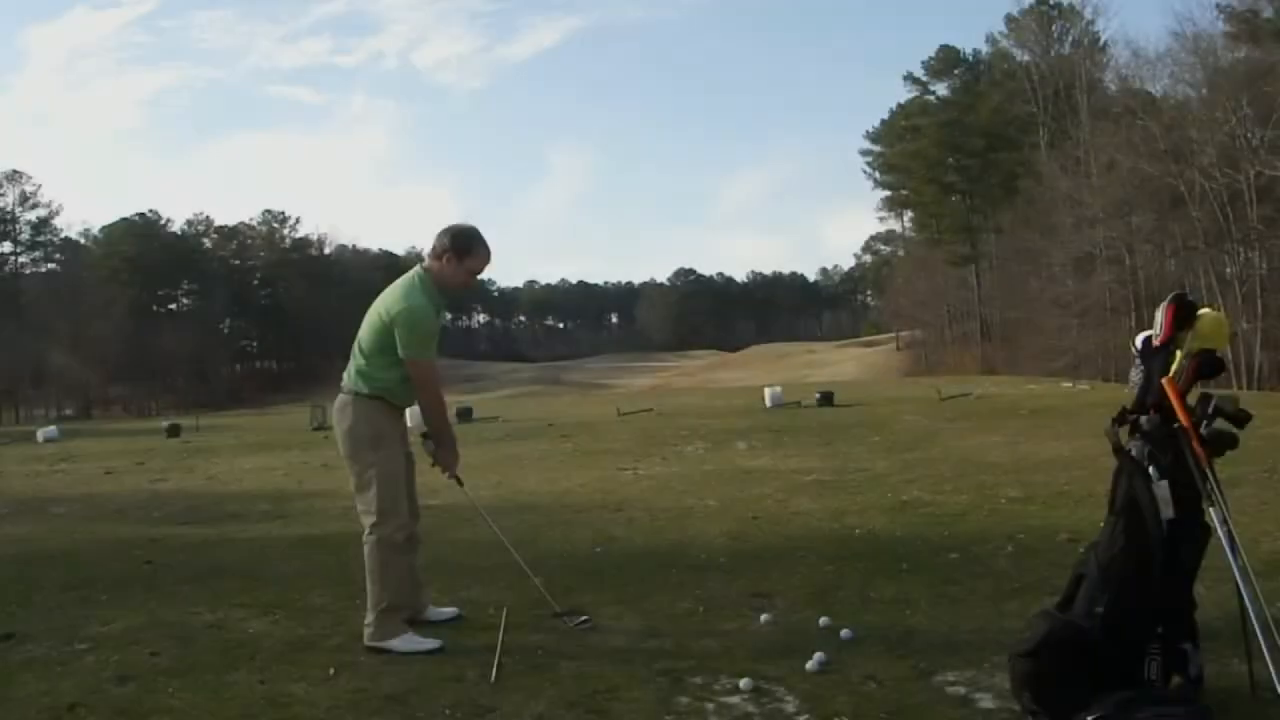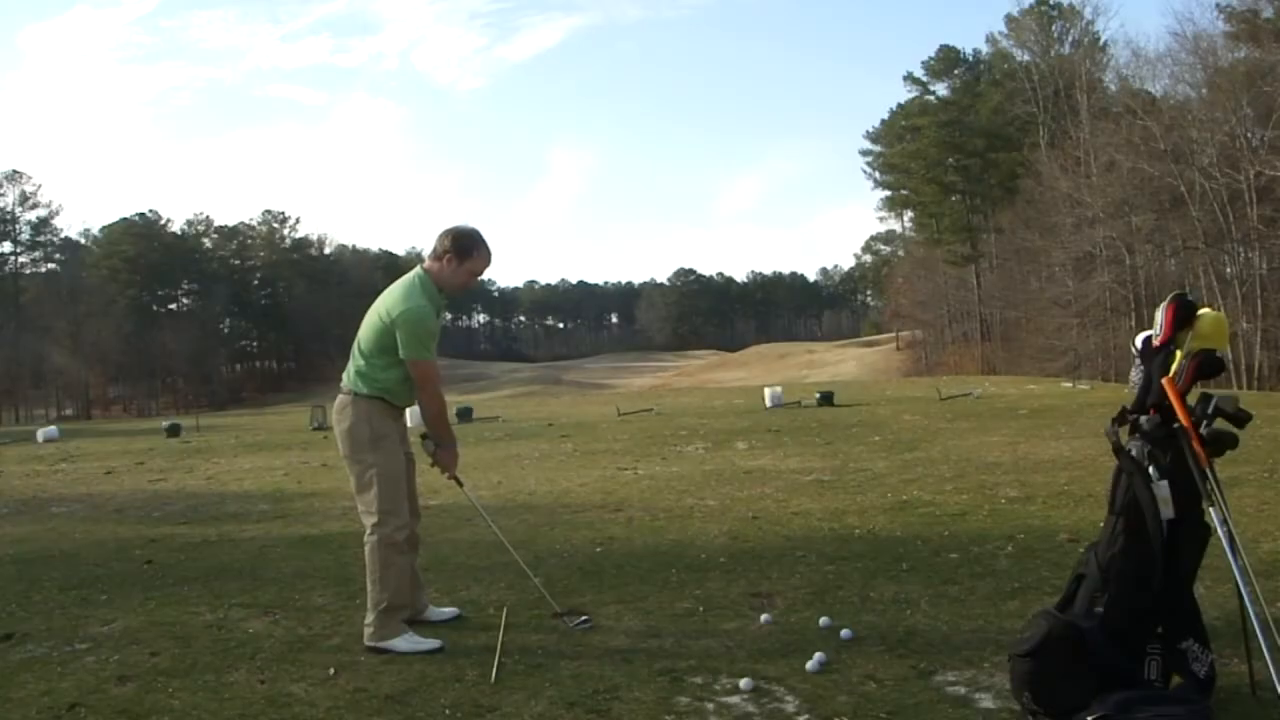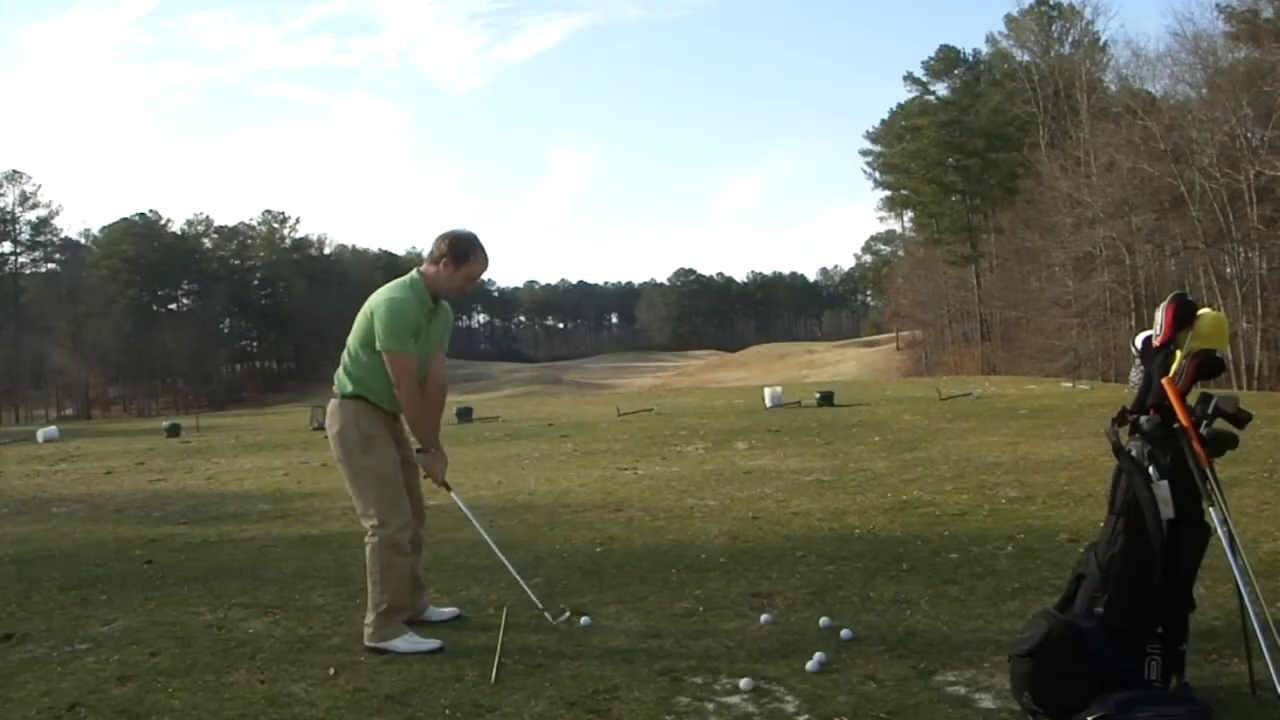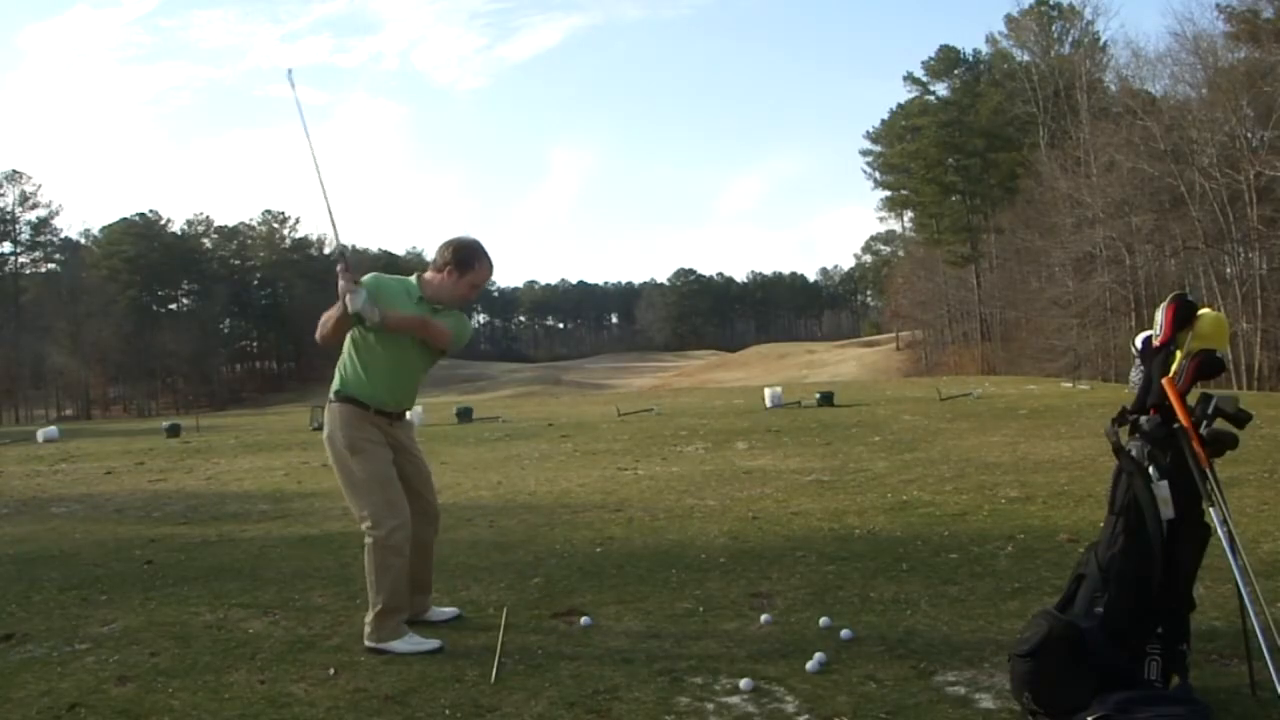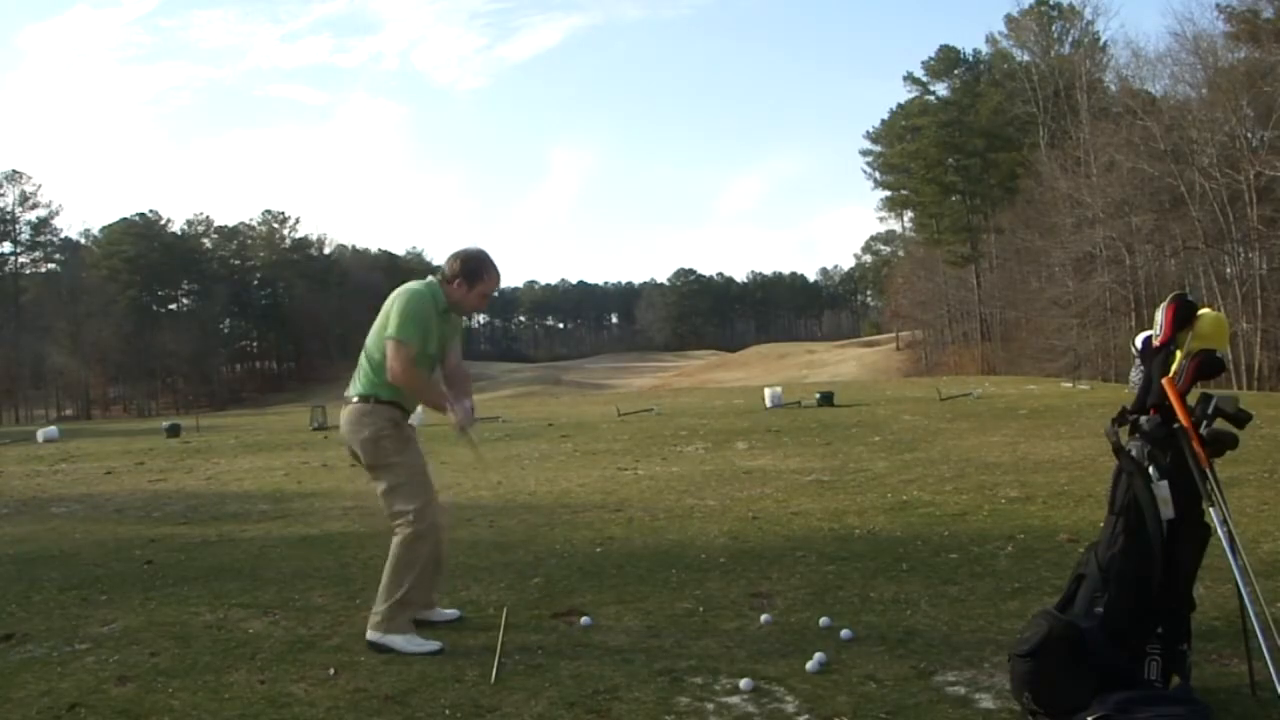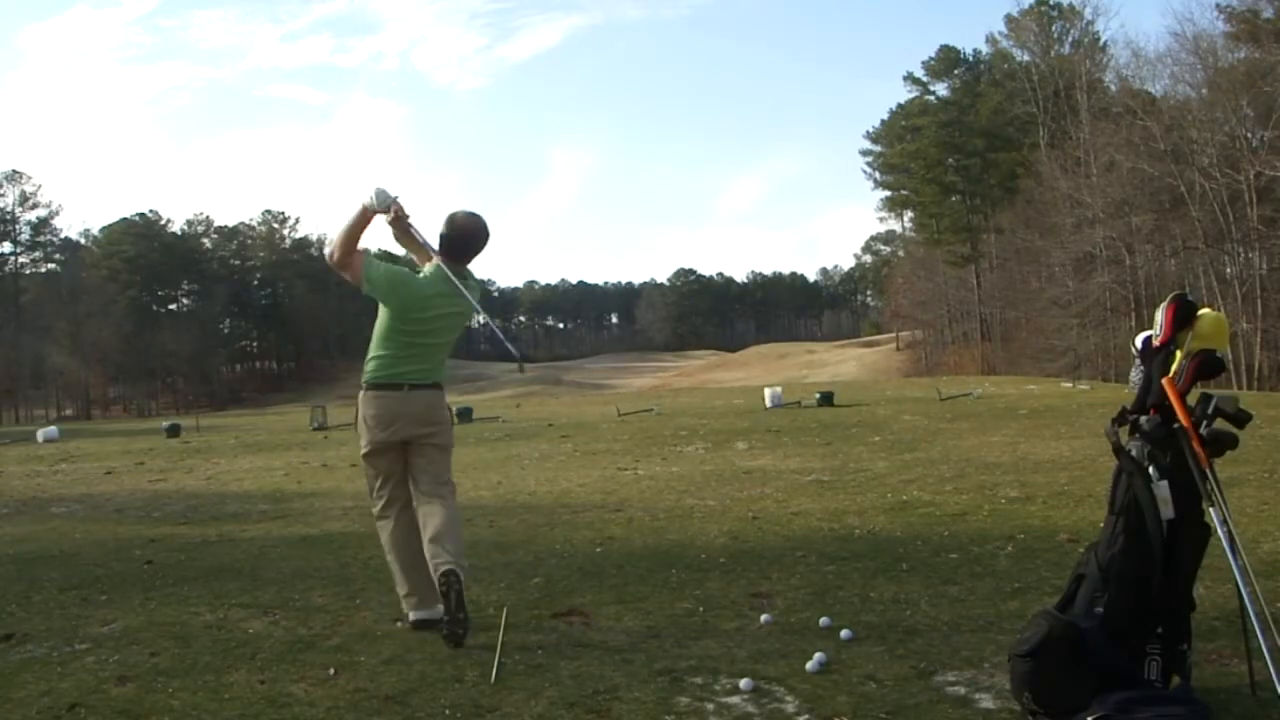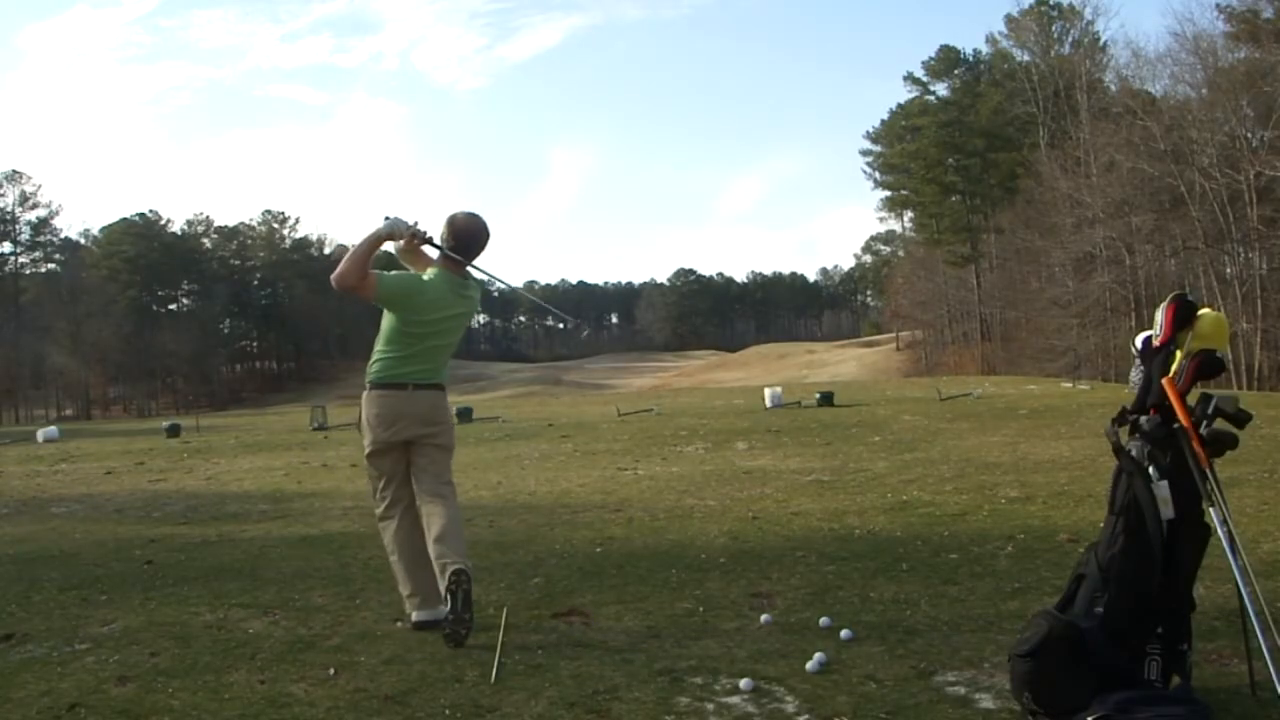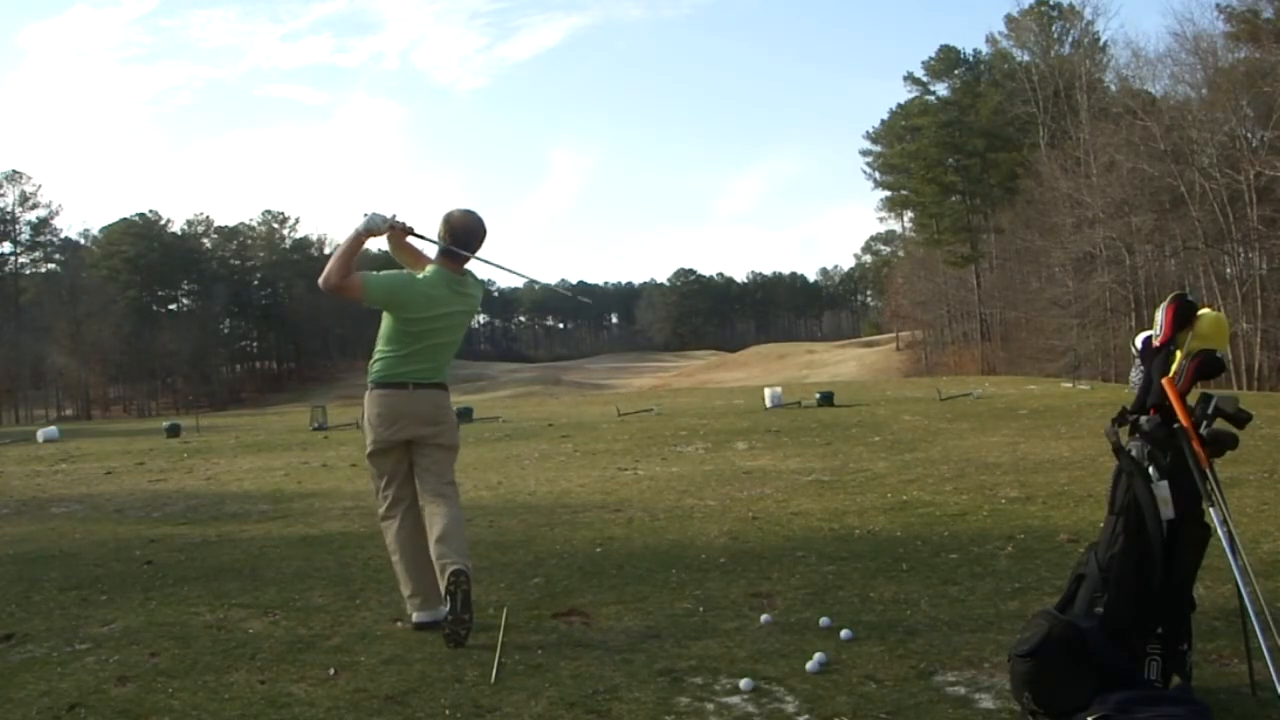
dt=0.4s
person 1, frame 1
left shoulder: (425, 293)
right shoulder: (413, 306)
left elbow: (427, 379)
right elbow: (427, 385)
left wrist: (437, 434)
right wrist: (446, 443)
left hip: (386, 413)
right hip: (366, 414)
left knee: (404, 516)
right knee: (386, 521)
left ankle: (409, 603)
right ankle: (384, 628)
person 1, frame 2
left shoulder: (424, 293)
right shoulder: (414, 308)
left elbow: (426, 380)
right elbow: (428, 386)
left wrist: (435, 433)
right wrist: (446, 444)
left hip: (384, 412)
right hip: (366, 414)
left knee: (405, 515)
right knee: (387, 521)
left ankle: (410, 604)
right ankle: (383, 629)
person 1, frame 3
left shoulder: (443, 313)
right shoulder: (396, 302)
left elbow: (435, 380)
right elbow: (404, 385)
left wrist: (431, 444)
right wrist: (431, 448)
left hip: (390, 418)
right hip: (358, 416)
left knee: (409, 515)
right knee: (389, 522)
left ankle: (411, 603)
right ankle: (384, 629)
person 1, frame 4
left shoulder: (457, 324)
right shoulder: (377, 286)
left elbow: (422, 328)
right elbow: (325, 334)
left wrist: (377, 314)
right wrist: (347, 303)
left hip: (395, 424)
right hip: (352, 420)
left knee: (423, 515)
right knee: (389, 524)
left ankle: (415, 605)
right ankle: (384, 631)
person 1, frame 5
left shoulder: (448, 320)
right shoulder: (413, 299)
left elbow: (456, 373)
right elbow: (399, 371)
left wrist: (460, 402)
right wrist: (448, 403)
left hip: (367, 416)
right hip: (379, 419)
left knee: (417, 510)
right knee: (417, 518)
left ankle: (418, 602)
right ankle: (388, 625)
person 1, frame 6
left shoulder: (404, 286)
right shoulder: (468, 290)
left elbow: (336, 257)
right elbow: (434, 261)
left wrist: (371, 209)
right wrist: (403, 226)
left hip: (381, 402)
right hip: (429, 402)
left knee: (392, 505)
right knee: (436, 494)
left ankle: (420, 603)
right ankle: (446, 570)
person 1, frame 7
left shoulder: (412, 288)
right shoulder: (469, 291)
left elbow: (343, 279)
right elbow: (435, 268)
left wrist: (382, 233)
right wrist: (408, 247)
left hip: (384, 402)
right hip: (431, 402)
left knee: (394, 506)
right knee: (437, 494)
left ankle: (423, 603)
right ankle: (453, 569)
person 1, frame 8
left shoulder: (405, 287)
right shoulder: (471, 290)
left elbow: (330, 281)
right elbow: (432, 268)
left wrist: (363, 232)
right wrist: (397, 241)
left hip: (386, 402)
right hip: (434, 402)
left knee: (397, 506)
right knee: (439, 494)
left ankle: (424, 604)
right ankle: (453, 571)
